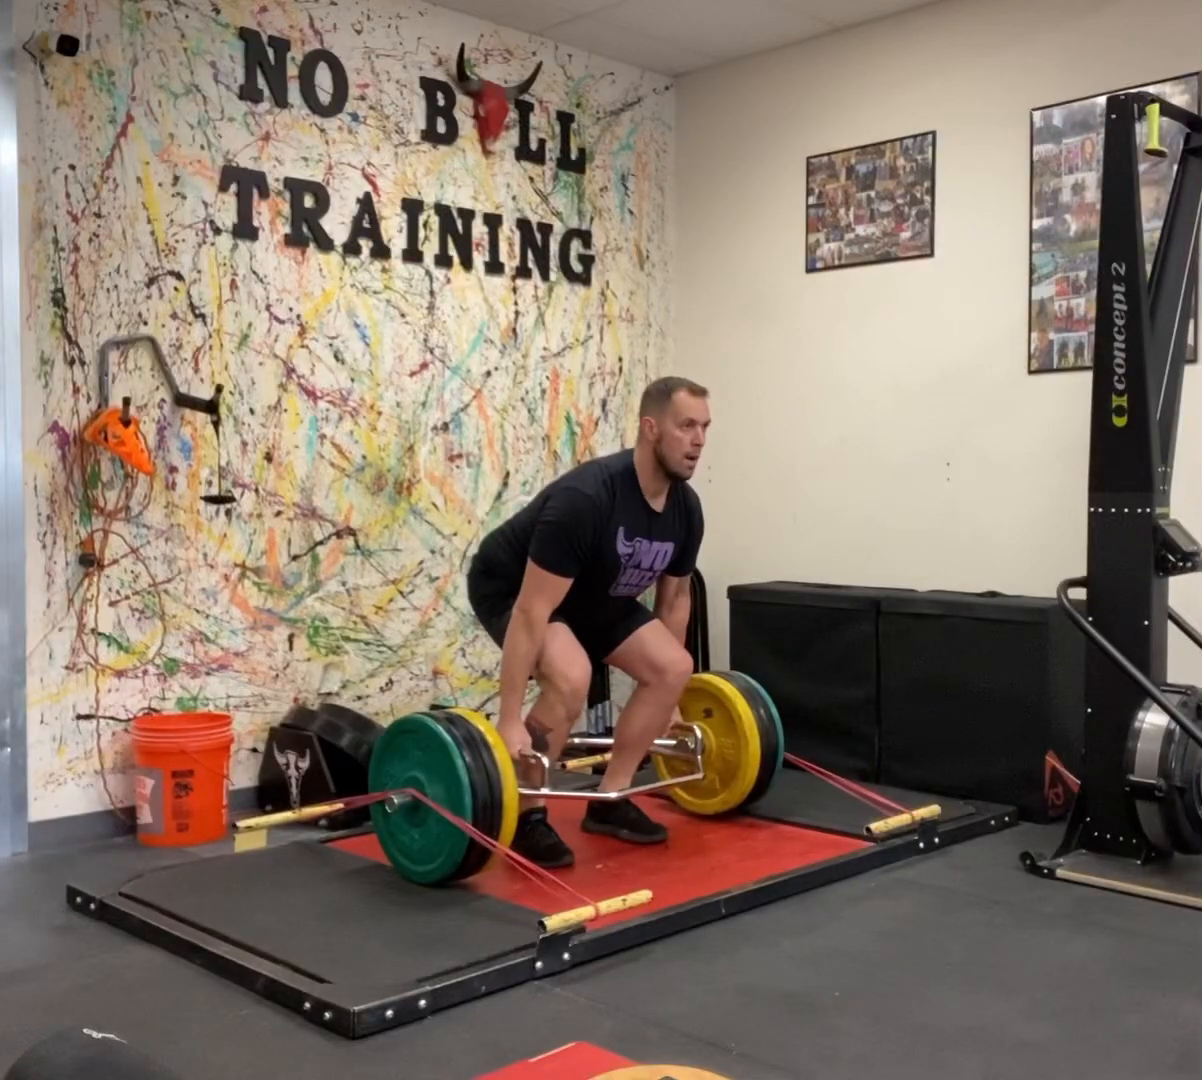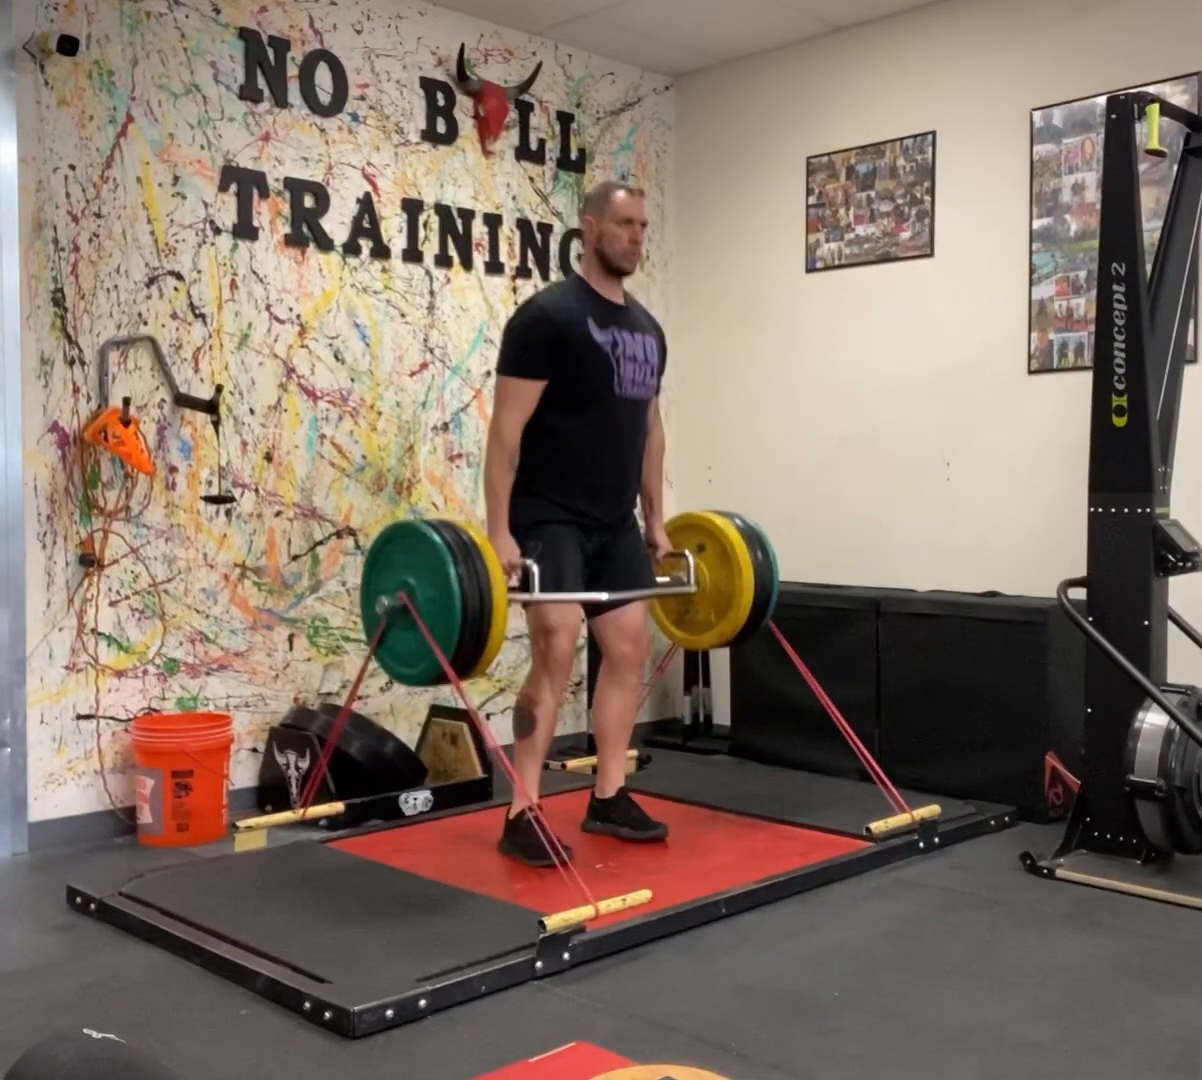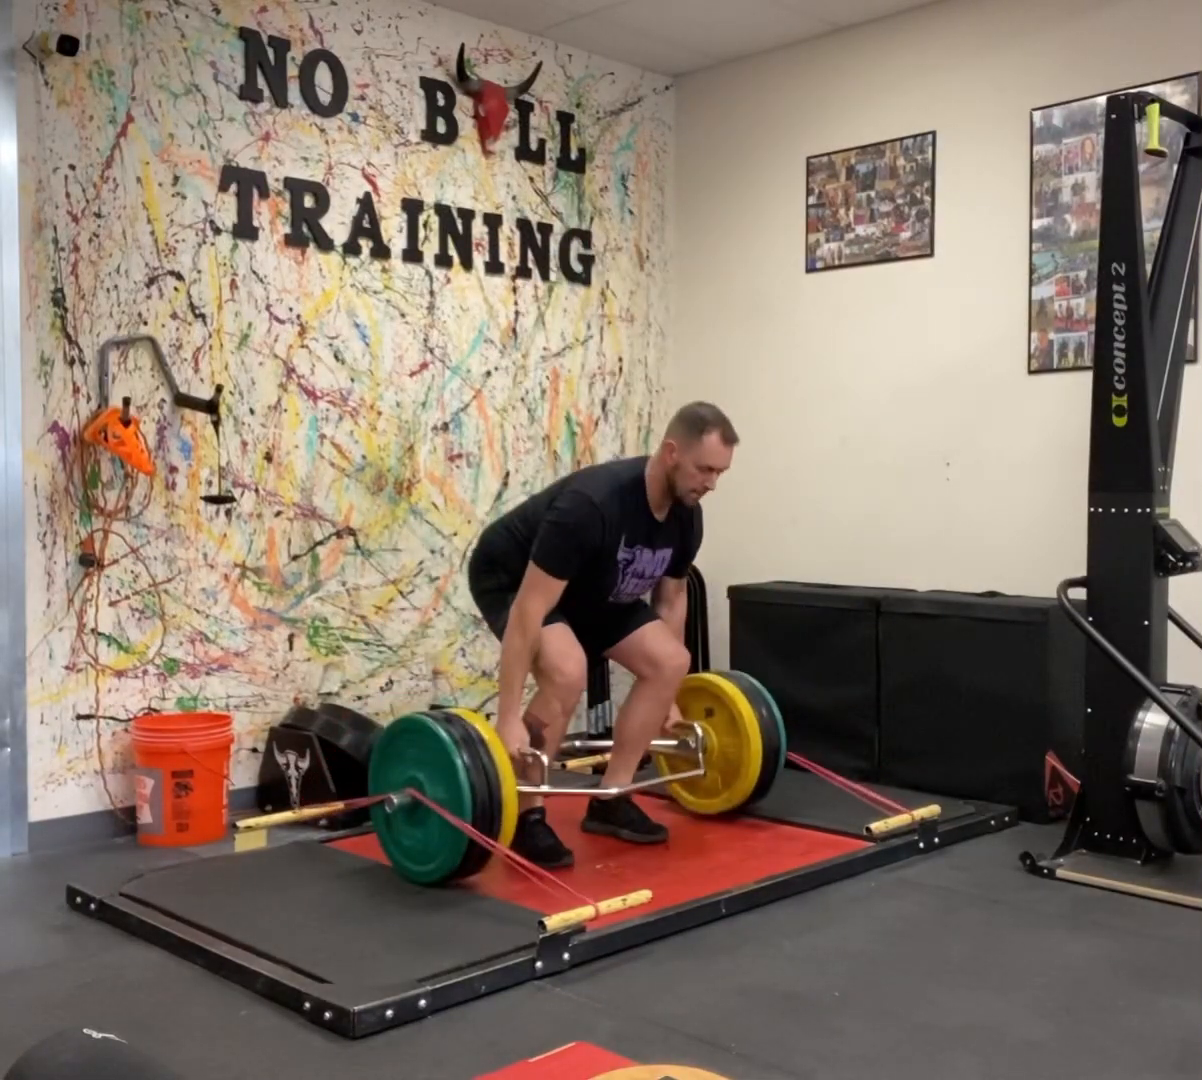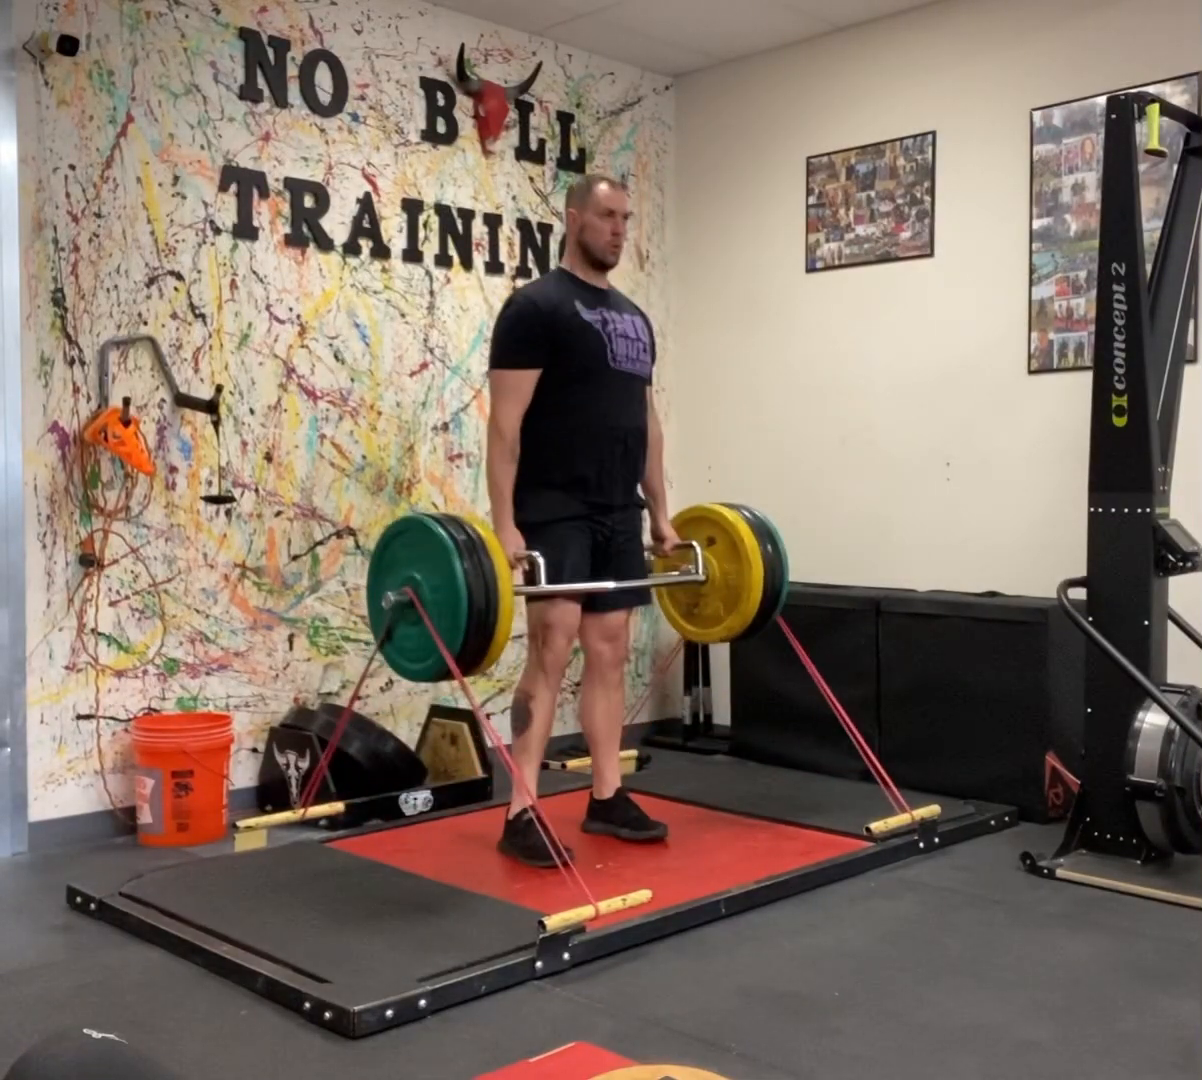
dt=1s
person 1, frame 1
left shoulder: (685, 509)
right shoulder: (586, 499)
left elbow: (674, 598)
right elbow: (531, 612)
left wrist: (671, 705)
right wrist: (510, 722)
right hip: (508, 587)
left knee: (673, 669)
right knee: (570, 678)
left ankle: (608, 801)
right ankle: (526, 816)
person 1, frame 2
left shoulder: (647, 327)
right shoulder: (549, 315)
left elbow: (650, 429)
right elbow: (506, 426)
left wrist: (655, 521)
right wrist: (499, 533)
left hip: (614, 519)
right hip: (547, 514)
left knee: (628, 651)
right knee: (557, 651)
left ankle: (608, 798)
right ankle: (522, 813)
person 1, frame 3
left shoulder: (685, 519)
right shoulder: (592, 505)
left elbow: (670, 600)
right elbow: (529, 611)
left wrist: (671, 700)
right wrist: (509, 718)
right hip: (509, 577)
left knee: (670, 662)
right knee: (567, 671)
left ankle: (610, 800)
right ankle: (526, 816)
person 1, frame 4
left shoulder: (633, 316)
right shoulder: (536, 305)
left elbow: (647, 419)
right elbow: (505, 419)
left wrist: (660, 513)
right wrist: (505, 525)
left hip: (619, 511)
right hip: (554, 511)
left knee: (608, 652)
right knee: (552, 650)
left ankle: (606, 798)
right ankle: (521, 813)
